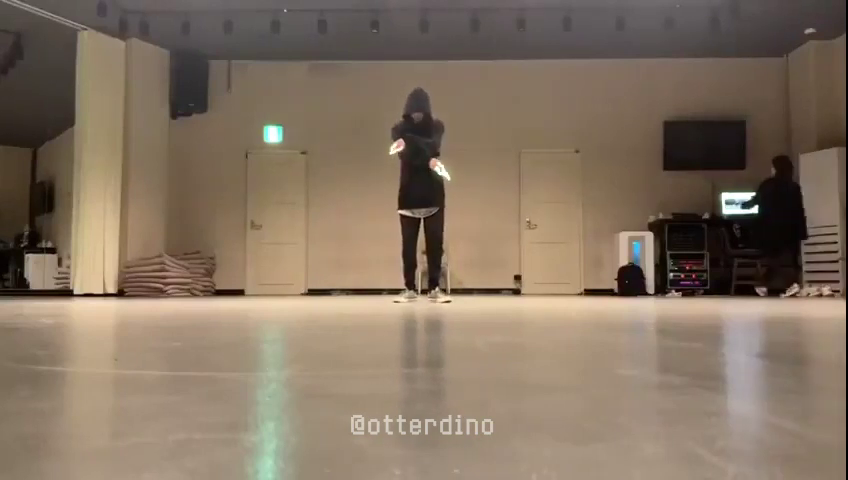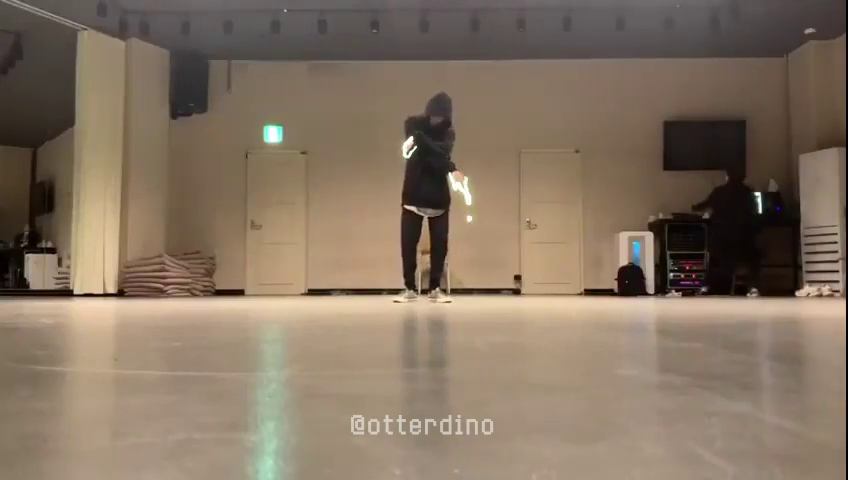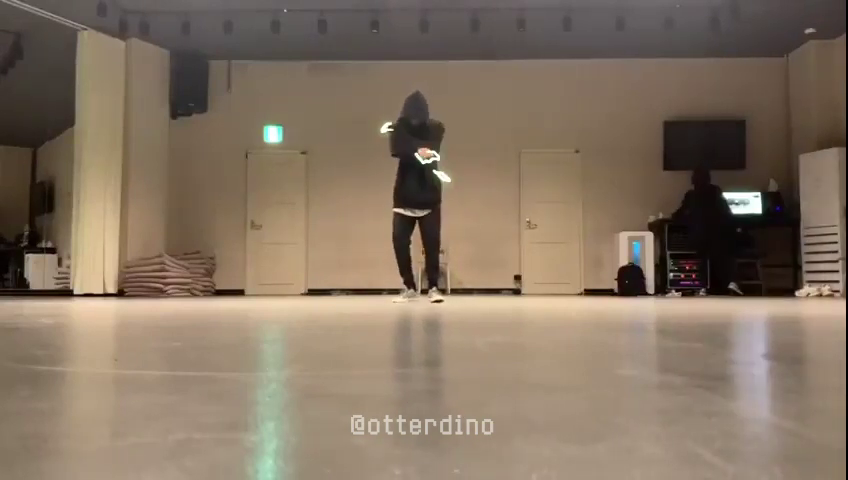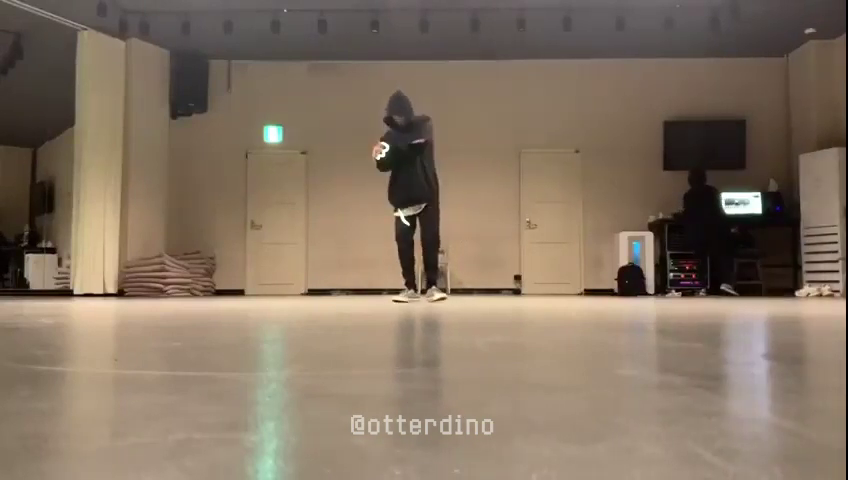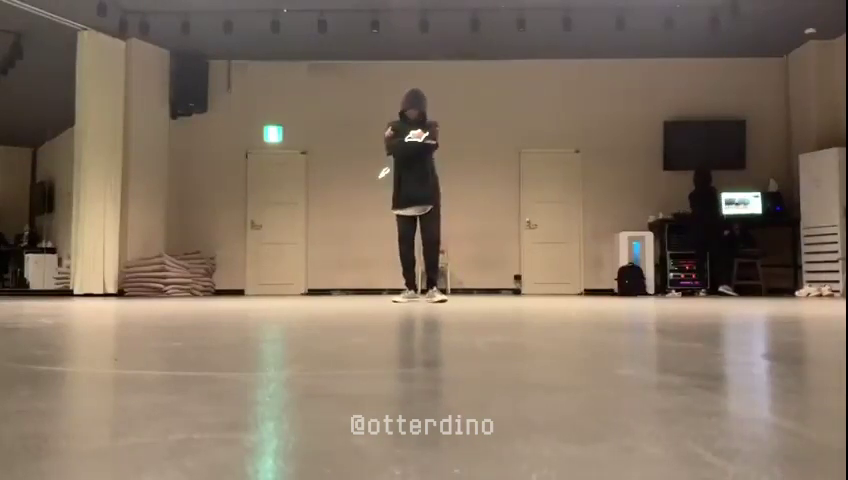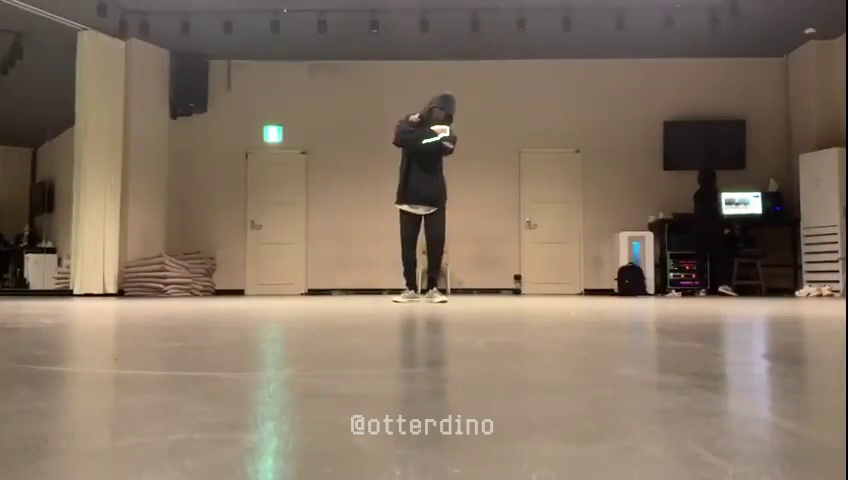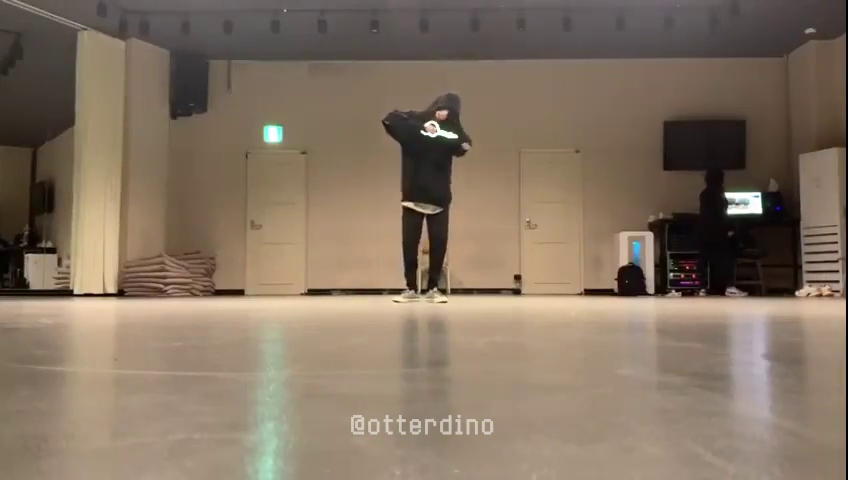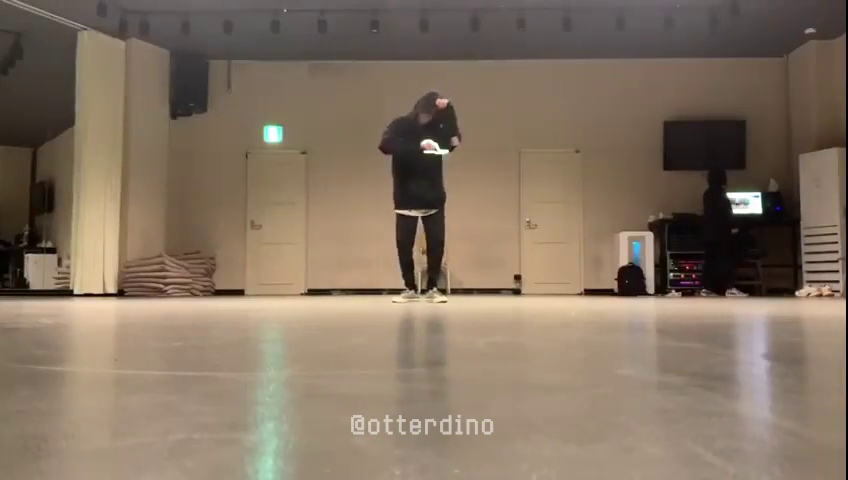
dt=0.5s
person 1, frame 1
left shoulder: (436, 126)
right shoulder: (400, 130)
left elbow: (432, 144)
right elbow: (403, 152)
left wrist: (410, 143)
right wrist: (428, 160)
left hip: (433, 194)
right hip: (409, 194)
left knee: (435, 242)
right knee: (408, 243)
left ankle: (434, 288)
right ankle: (409, 288)
person 1, frame 2
left shoulder: (448, 133)
right shoulder: (413, 125)
left elbow: (443, 150)
right elbow: (423, 148)
left wrist: (425, 144)
right wrist: (451, 168)
left hip: (438, 194)
right hip: (414, 193)
left knee: (440, 242)
right knee: (408, 241)
left ankle: (435, 288)
right ankle: (409, 288)
person 1, frame 3
left shoulder: (436, 128)
right shoulder: (400, 127)
left elbow: (429, 147)
right elbow: (397, 150)
right wrist: (418, 150)
left hip: (429, 194)
right hip: (405, 194)
left knee: (432, 241)
right knee: (399, 239)
left ankle: (433, 287)
right ankle: (409, 287)
person 1, frame 4
left shoulder: (423, 124)
right shoulder: (391, 135)
left elbow: (421, 141)
right elbow: (384, 165)
left wrist: (392, 143)
right wrist: (379, 154)
left hip: (426, 193)
right hip: (402, 195)
left knee: (430, 239)
right knee: (403, 240)
left ankle: (432, 286)
right ankle: (410, 287)
person 1, frame 5
left shoulder: (430, 127)
right shoulder: (395, 127)
left elbow: (430, 144)
right elbow: (392, 149)
left wrist: (409, 139)
right wrist: (412, 138)
left hip: (428, 193)
right hip: (404, 194)
left knee: (432, 240)
right knee: (405, 241)
left ankle: (432, 287)
right ankle: (410, 288)
person 1, frame 6
left shoulder: (444, 131)
right shoulder: (410, 122)
left elbow: (448, 146)
right elbow: (400, 138)
left wrist: (430, 132)
right wrist: (430, 132)
left hip: (434, 195)
right hip: (409, 193)
left knee: (436, 241)
right knee: (408, 242)
left ankle: (432, 287)
right ankle: (411, 288)
person 1, frame 7
left shoulder: (449, 130)
right shoulder: (414, 120)
left elbow: (464, 146)
right elbow: (390, 120)
left wrist: (451, 121)
right wrist: (420, 127)
left hip: (439, 196)
right hip: (414, 194)
left knee: (439, 242)
right knee: (409, 242)
left ankle: (433, 288)
right ankle: (411, 288)
person 1, frame 8
left shoulder: (437, 129)
right shoulder: (400, 125)
left elbow: (454, 141)
right elbow: (385, 145)
left wrist: (447, 110)
right wrist: (418, 147)
left hip: (433, 196)
right hip: (406, 196)
left knee: (436, 241)
right knee: (404, 243)
left ankle: (432, 288)
right ankle: (410, 288)
person 2, frame 1
left shoulder: (769, 184)
right shoulder: (793, 187)
left elbow: (756, 201)
right elbow: (799, 210)
left wrist: (745, 205)
right wrist: (801, 230)
left hip: (772, 226)
right hip: (789, 227)
left knee: (773, 256)
left ankle: (793, 284)
right ankle: (765, 286)
person 2, frame 2
left shoulder: (719, 192)
right shoulder: (748, 192)
left elbow: (705, 205)
right elbow: (753, 213)
left wrist: (695, 207)
right wrist: (753, 231)
left hip: (722, 232)
right hip: (743, 233)
left knee: (717, 260)
right knee: (752, 261)
left ankle: (710, 288)
right ankle: (754, 288)
person 2, frame 3
left shoulder: (691, 195)
right shoulder: (716, 191)
left elbow: (681, 214)
right elbow: (726, 210)
left wrist: (676, 216)
right wrist: (733, 226)
left hip: (700, 232)
right hip: (719, 229)
left knee: (705, 258)
right knee: (725, 256)
left ankle: (709, 288)
right ankle: (731, 282)
person 2, frame 4
left shoulder: (688, 195)
right shoulder: (712, 191)
left elbow: (686, 215)
right elbow: (718, 210)
right wrist: (727, 227)
left hip: (696, 232)
right hip: (714, 229)
left knee: (702, 259)
right knee: (722, 255)
right ankle: (724, 283)
person 2, frame 5
left shoulder: (693, 195)
right shoulder: (712, 192)
right elbow: (716, 213)
right wrist: (724, 229)
left hip: (698, 232)
right hip: (712, 230)
left knee: (702, 259)
right knee: (722, 256)
right ankle: (723, 284)
person 2, frame 6
left shoulder: (697, 194)
right shoulder: (713, 192)
right elbow: (716, 212)
right wrist: (723, 228)
left hip: (700, 231)
right hip: (713, 231)
left knee: (703, 259)
right knee: (722, 257)
right ankle: (723, 284)
person 2, frame 7
left shoulder: (704, 194)
right shoulder: (718, 193)
right elbow: (721, 213)
right wrist: (728, 229)
left hip: (706, 231)
right hip: (718, 231)
left knee: (706, 259)
right knee: (726, 259)
right ankle: (729, 287)
person 2, frame 8
left shoulder: (707, 193)
right shoulder: (720, 193)
right elbow: (726, 211)
right wrist: (732, 227)
left hip: (709, 232)
right hip: (721, 232)
left knee: (710, 260)
right knee: (727, 259)
left ankle: (707, 288)
right ankle: (729, 289)
